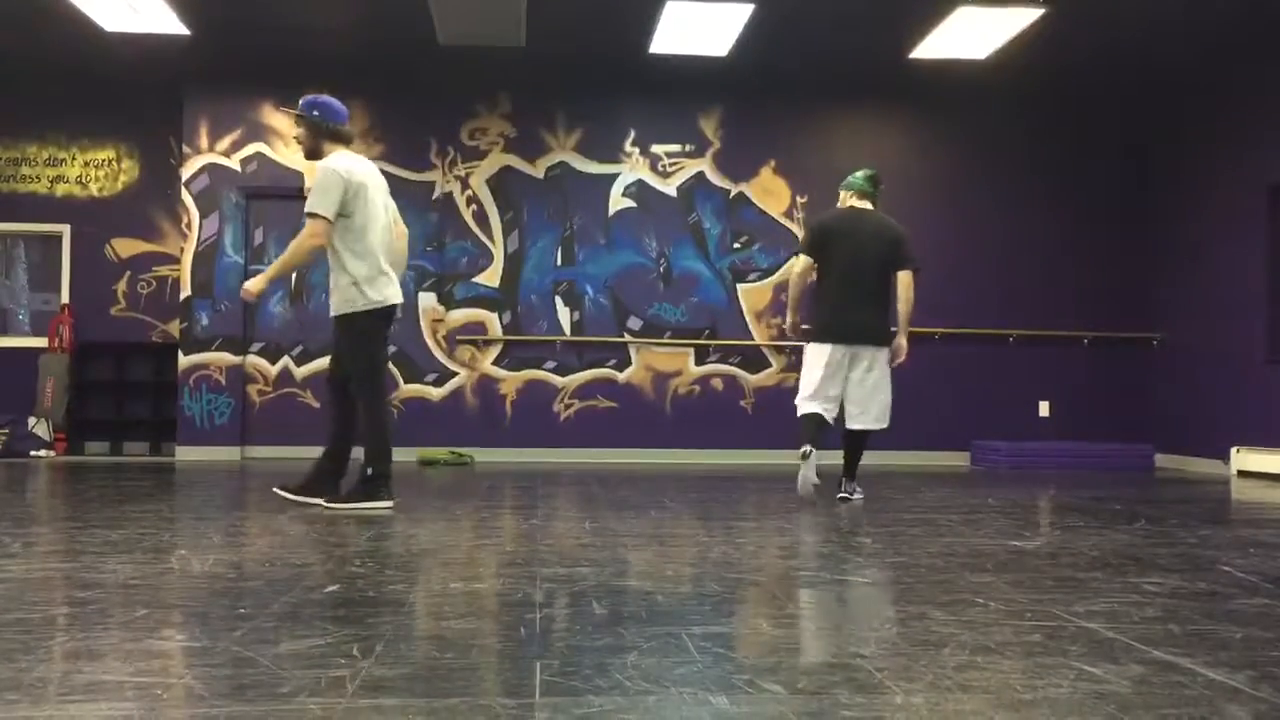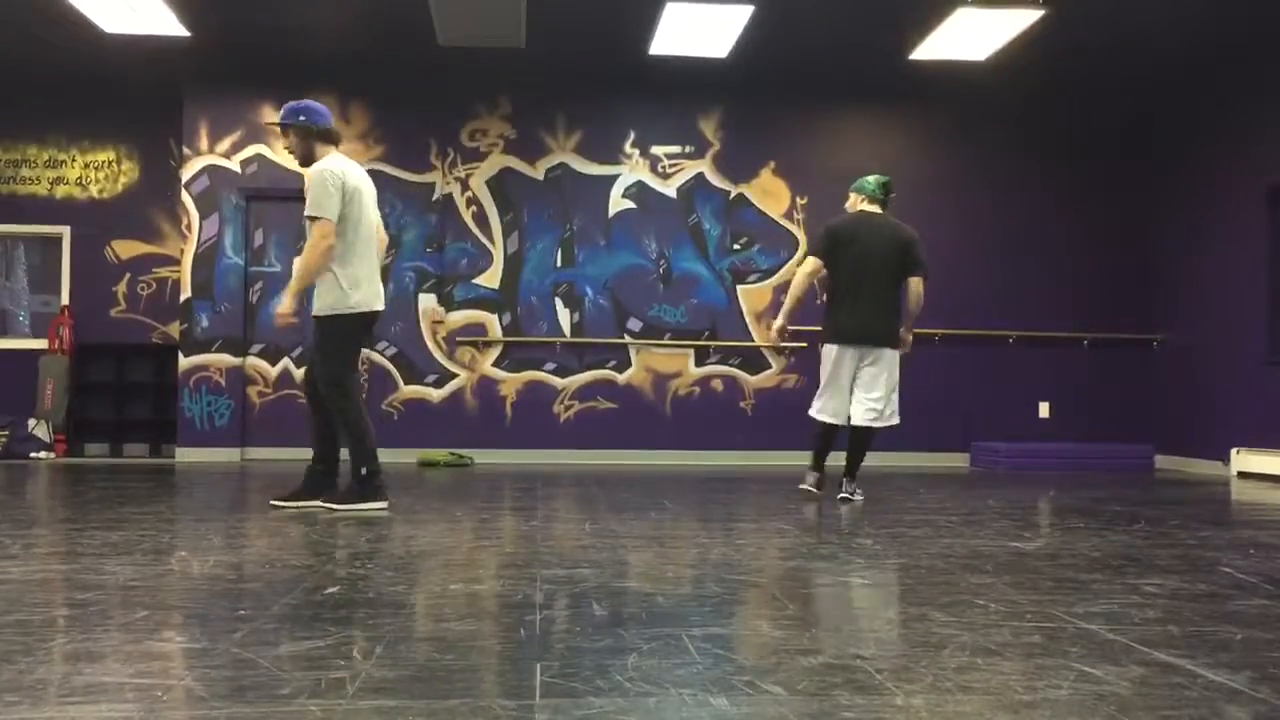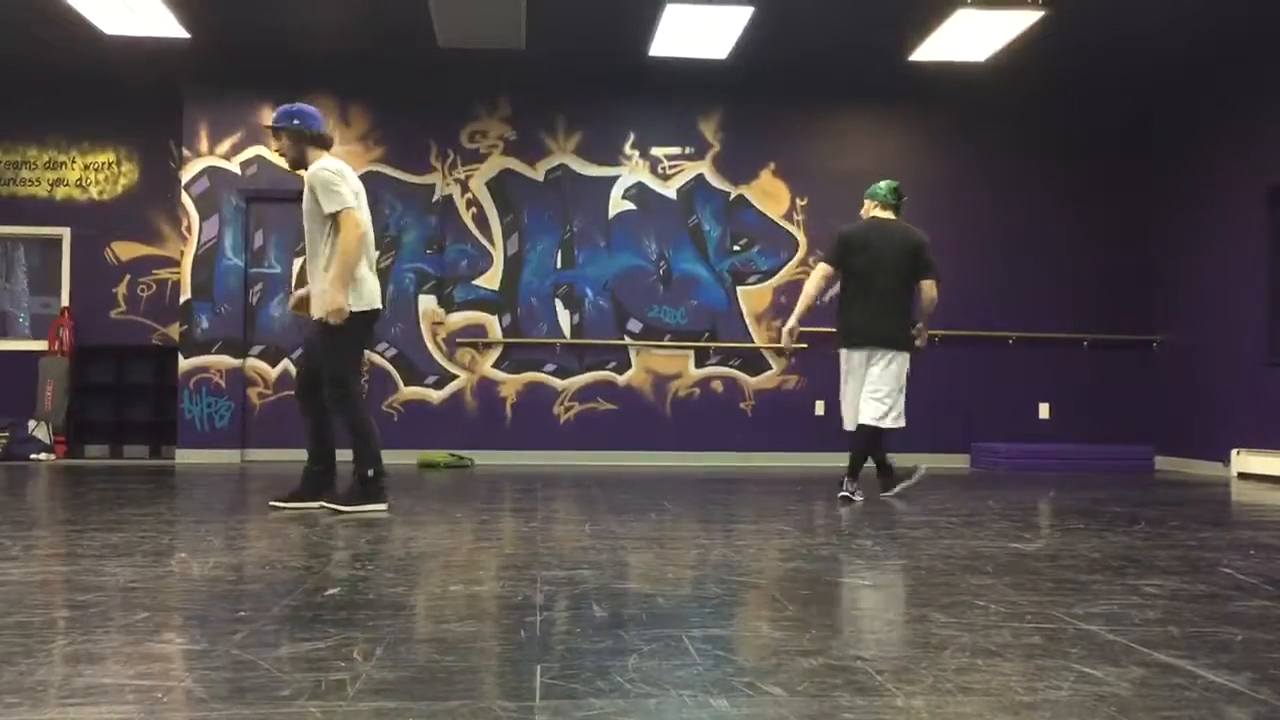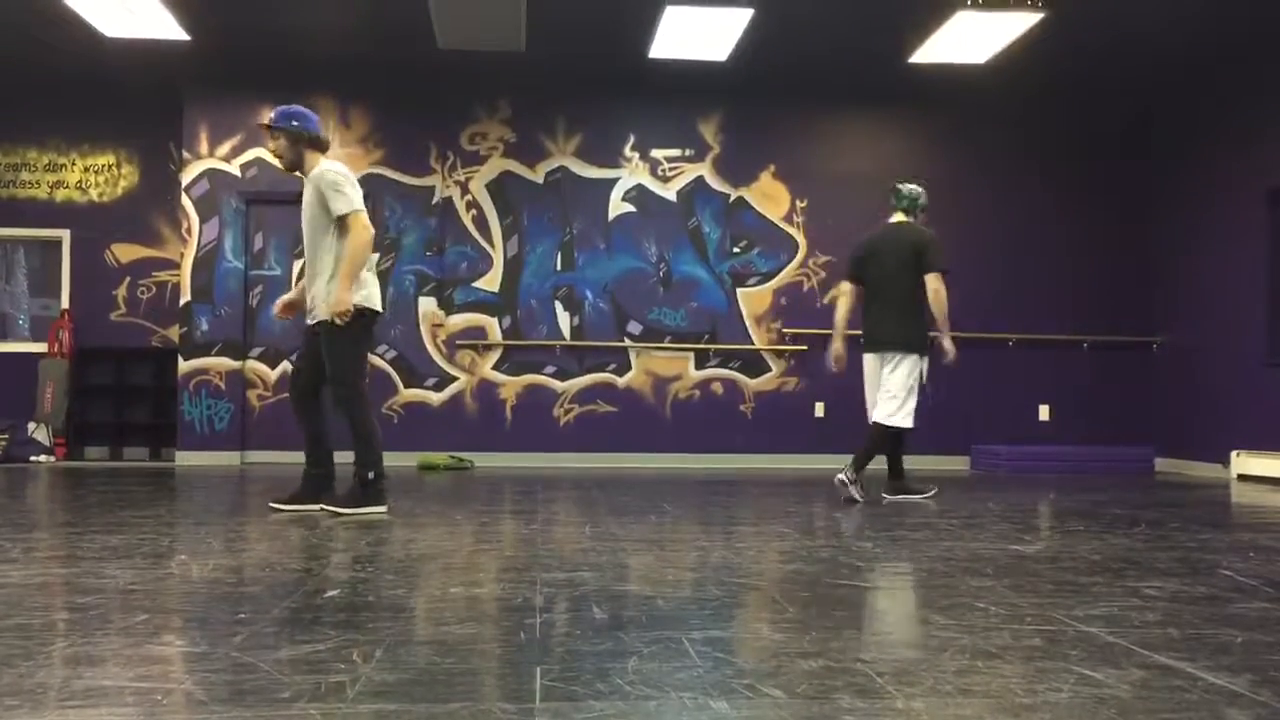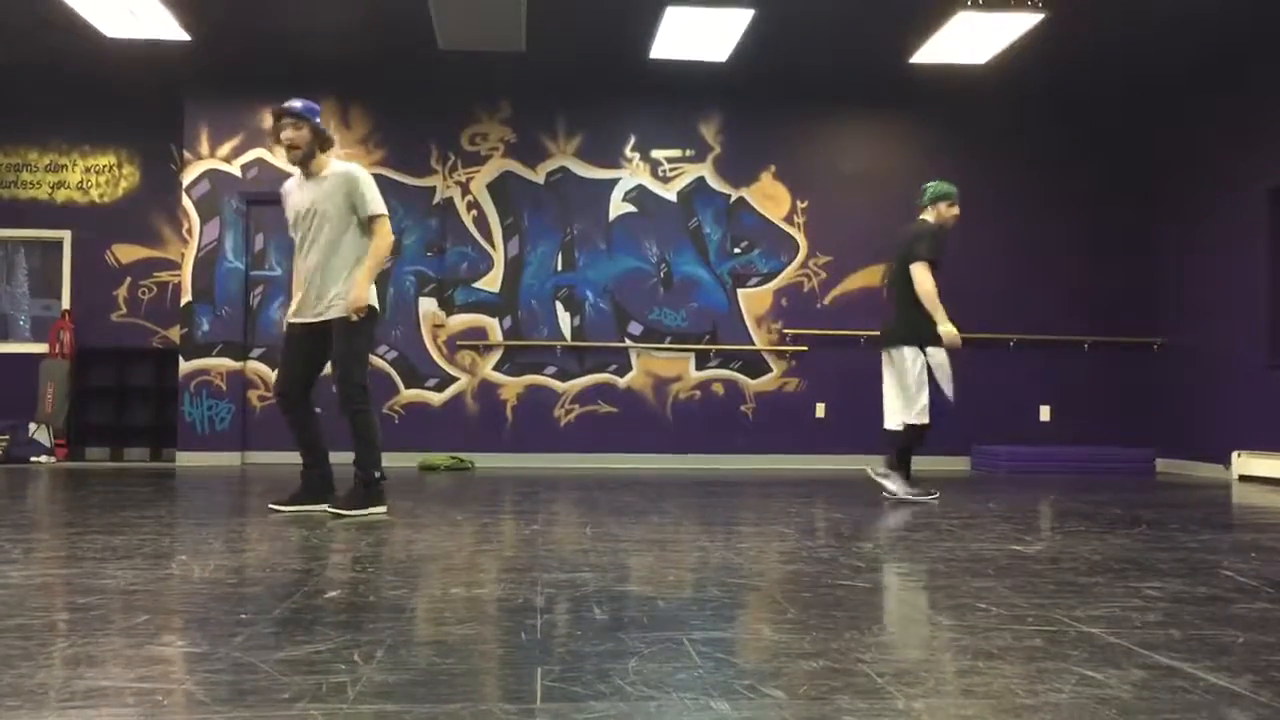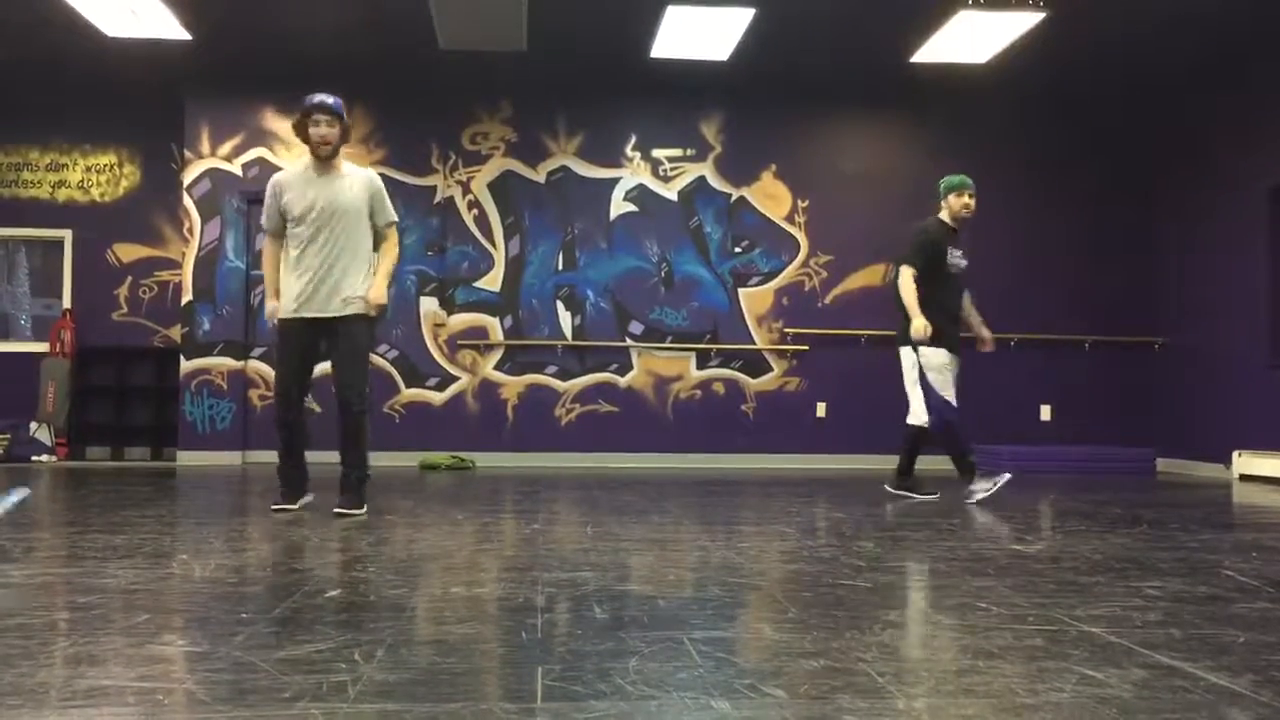
dt=0.2s
person 1, frame 1
left shoulder: (332, 169)
right shoulder: (367, 168)
left elbow: (314, 235)
right elbow: (400, 231)
left wrist: (266, 278)
right wrist: (393, 279)
left hip: (361, 300)
right hip: (378, 294)
left knee: (366, 391)
right knee: (343, 385)
left ankle: (376, 484)
right ankle: (325, 480)
person 1, frame 2
left shoulder: (324, 172)
right shoulder: (355, 171)
left elbow: (321, 239)
right elbow: (380, 238)
left wrist: (290, 295)
left hip: (342, 305)
right hip: (358, 300)
left knee: (338, 391)
right knee: (320, 389)
left ankle: (369, 485)
right ankle: (321, 483)
person 1, frame 3
left shoulder: (323, 172)
right shoulder: (331, 174)
left elbow: (353, 230)
left wrist: (337, 291)
right wrist: (312, 290)
left hip: (347, 305)
right hip: (332, 306)
left knee: (343, 392)
right knee: (308, 387)
left ankle: (370, 486)
right ankle: (319, 483)
person 1, frame 4
left shoulder: (328, 177)
right shoulder: (315, 182)
left elbow: (360, 232)
left wrist: (343, 290)
right wrist: (300, 293)
left hip: (349, 308)
right hip: (324, 311)
left knee: (348, 394)
right knee: (301, 388)
left ankle: (370, 487)
right ankle: (318, 485)
person 1, frame 5
left shoulder: (350, 177)
right shoulder: (290, 189)
left elbow: (383, 233)
left wrist: (363, 284)
right wrist: (295, 299)
left hip: (348, 310)
right hip: (305, 312)
left knee: (352, 395)
right knee: (289, 394)
left ankle: (370, 489)
right ankle: (318, 486)
person 1, frame 6
left shoulder: (367, 182)
right shoulder: (282, 183)
left elbow: (389, 239)
right elbow: (272, 242)
left wrist: (379, 283)
right wrist: (270, 294)
left hip: (352, 309)
right hip: (296, 310)
left knee: (351, 397)
right knee: (288, 397)
left ankle: (353, 488)
right ankle: (293, 486)
person 2, frame 1
left shoulder: (826, 224)
right shoulder: (894, 232)
left elbow: (800, 271)
right elbow: (905, 285)
left wrist: (792, 314)
right wrist: (902, 334)
left hip: (827, 331)
right hip: (872, 335)
left knee: (815, 400)
right knee: (861, 410)
left ankle: (807, 453)
right ankle: (848, 481)
person 2, frame 2
left shoulder: (837, 229)
right shoulder: (905, 236)
left elbow: (807, 271)
right elbow: (917, 291)
left wrist: (783, 316)
right wrist: (908, 329)
left hip: (839, 332)
right hip: (882, 336)
left knee: (831, 405)
right knee: (868, 409)
left ankle: (815, 473)
right ankle: (849, 481)
person 2, frame 3
left shoulder: (849, 235)
right shoulder: (916, 240)
left elbow: (819, 276)
right elbow: (929, 293)
left wrist: (795, 319)
right wrist: (921, 326)
left hip: (853, 335)
right hip: (893, 337)
left knee: (858, 410)
right knee: (877, 410)
left ankle: (886, 474)
right ankle: (850, 481)
person 2, frame 4
left shoulder: (867, 243)
right shoulder: (923, 238)
left elbow: (846, 293)
right elbow: (935, 288)
left wrist: (838, 339)
right wrist: (945, 335)
left hip: (874, 338)
right hip: (907, 339)
left knee: (888, 412)
right knee: (896, 411)
left ankle: (896, 481)
right ankle: (853, 471)
person 2, frame 5
left shoulder: (914, 237)
right shoulder: (928, 234)
right elbow: (921, 276)
right wrist: (943, 322)
left hip: (897, 335)
right hip: (914, 335)
left knee: (904, 410)
right knee: (925, 408)
left ankle: (900, 477)
right ankle: (890, 467)
person 2, frame 6
left shoulder: (960, 240)
right shoulder: (928, 233)
right elbow: (905, 276)
left wrist: (978, 326)
right wrist: (916, 316)
left hip: (944, 338)
right hip: (925, 338)
left knee: (926, 412)
right knee: (943, 409)
left ankle: (903, 477)
right ankle: (973, 480)
